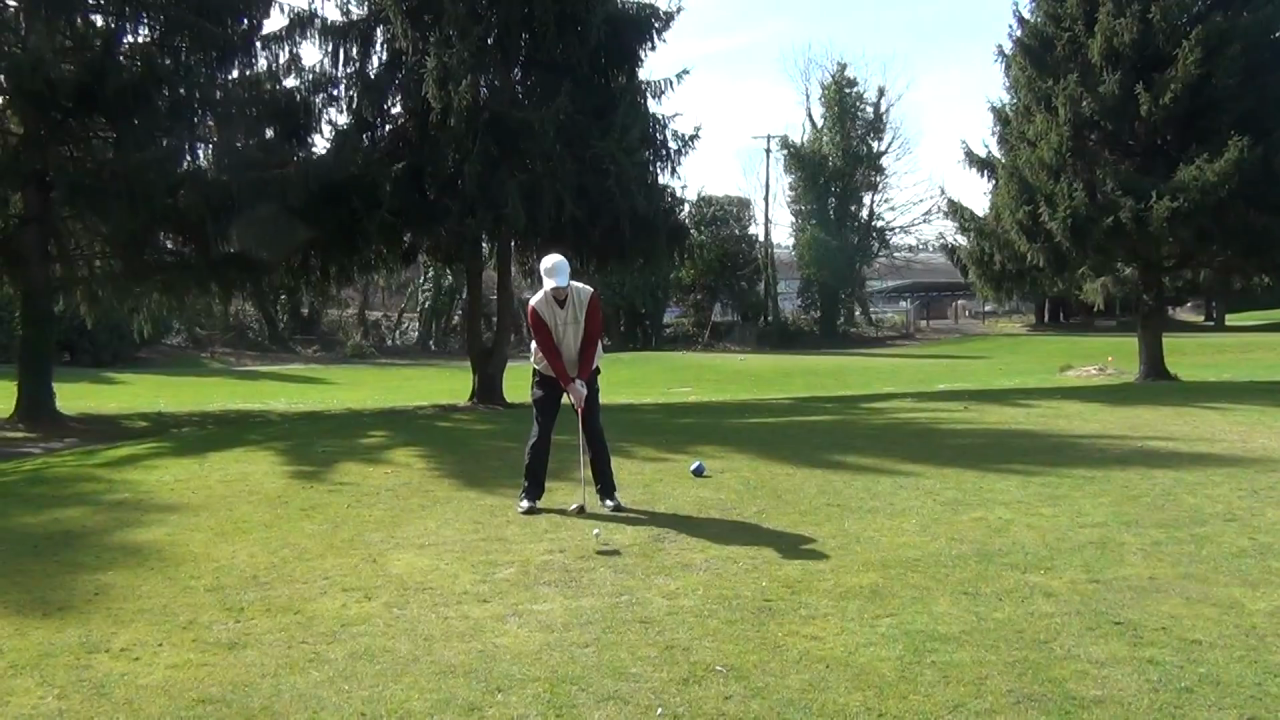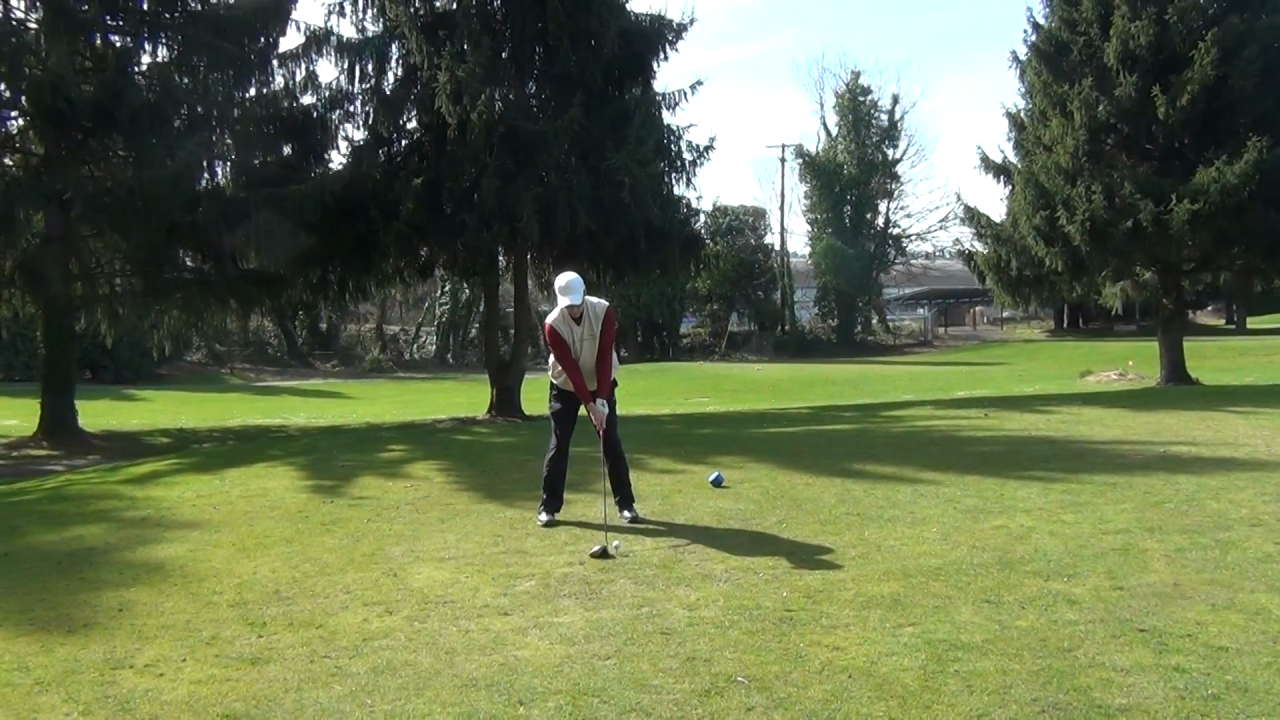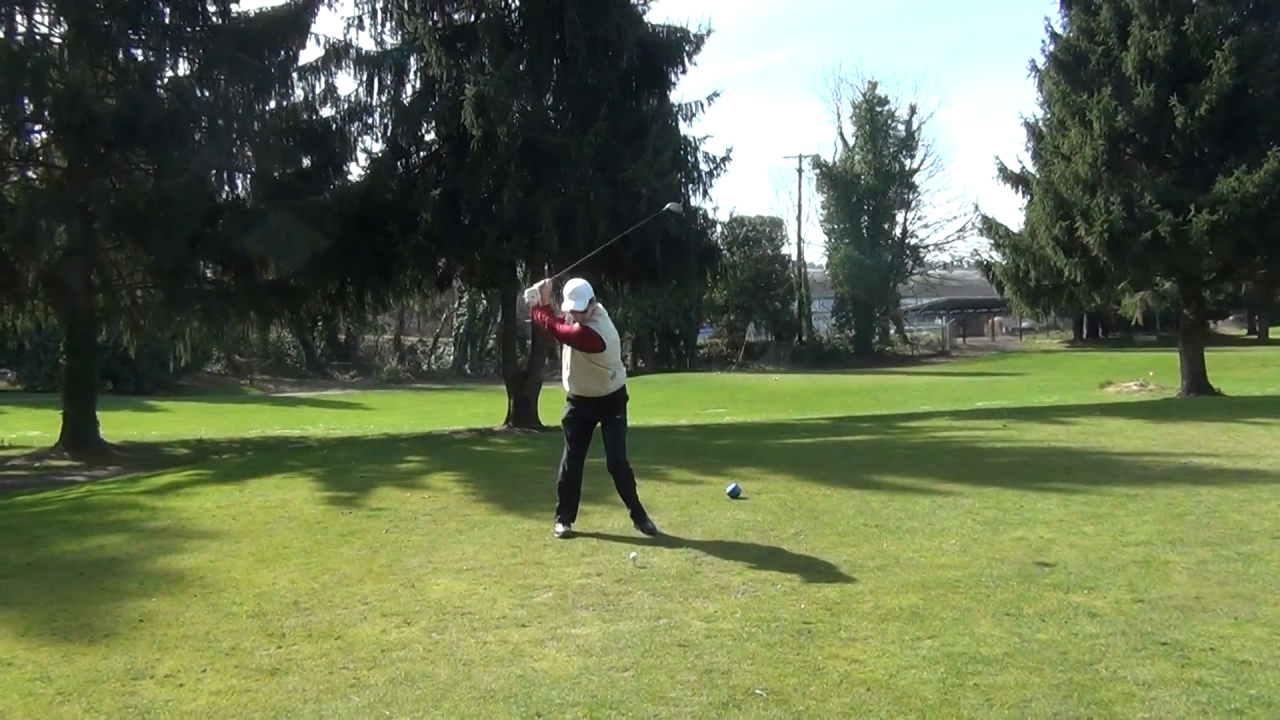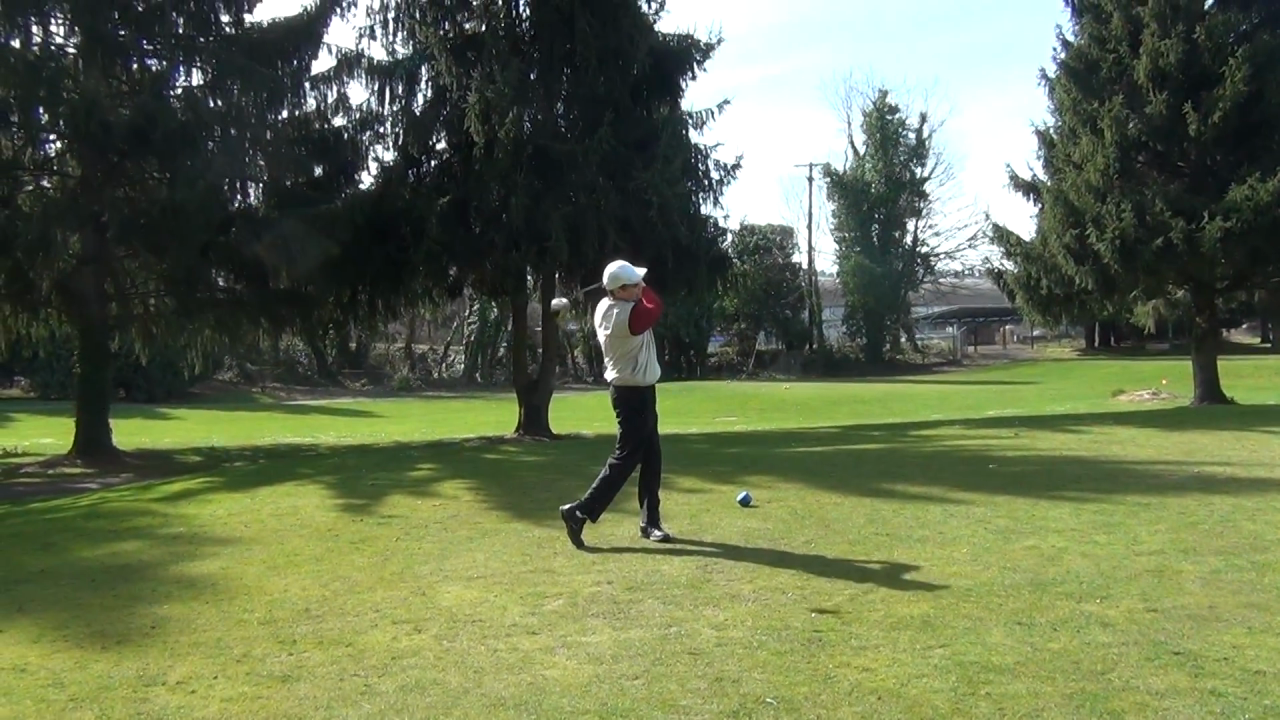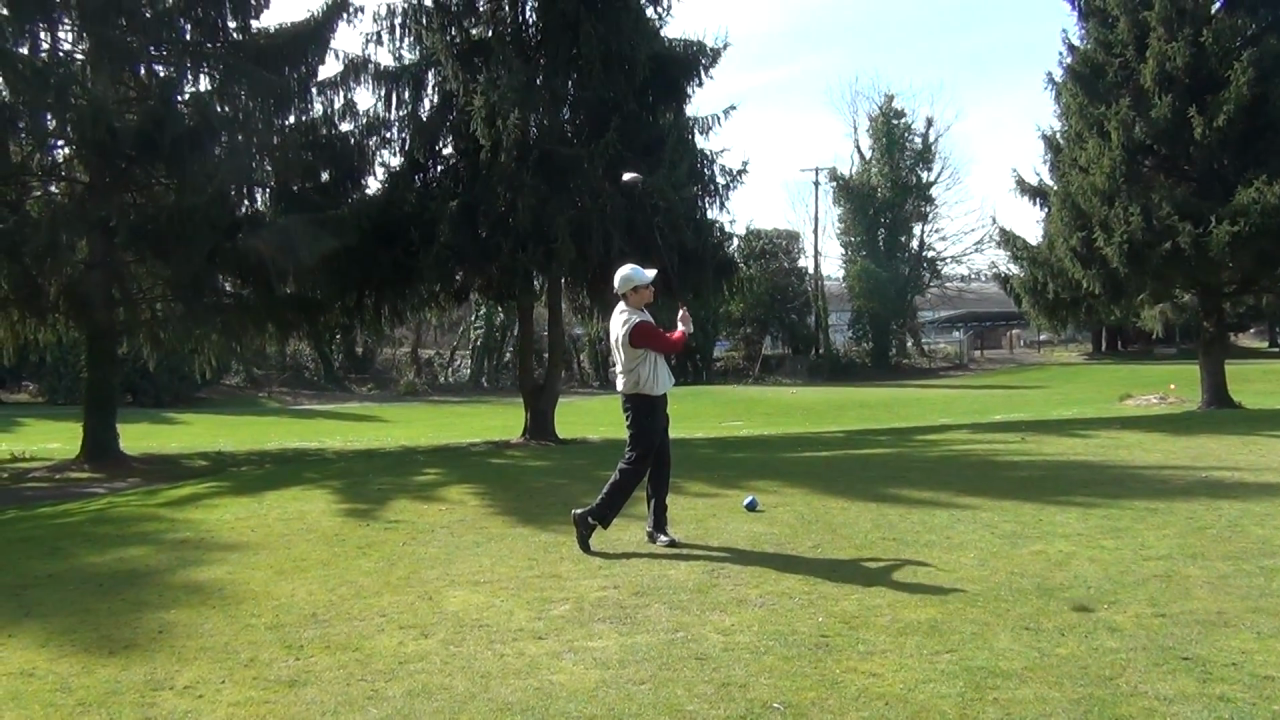
dt=1s
person 1, frame 1
left shoulder: (588, 297)
right shoulder: (536, 306)
left elbow: (591, 341)
right elbow: (549, 351)
left wrist: (580, 380)
right wrist: (568, 385)
left hip: (584, 373)
right hip: (548, 374)
left knee: (593, 430)
right knee: (541, 431)
left ankle: (607, 492)
right ankle: (530, 493)
person 1, frame 2
left shoulder: (603, 311)
right shoulder: (553, 324)
left elbow: (604, 358)
right elbow: (570, 368)
left wrist: (601, 399)
right wrist: (589, 405)
left hip: (601, 385)
right hip: (565, 388)
left knee: (612, 443)
right knee: (559, 445)
left ankle: (625, 503)
right ankle: (549, 506)
person 1, frame 3
left shoulder: (593, 333)
right shoulder: (577, 316)
left elbow: (555, 328)
right elbow: (559, 326)
left wrist: (535, 305)
right wrist: (544, 301)
left hip: (610, 400)
right hip: (579, 399)
left knee: (616, 460)
right knee: (571, 459)
left ankle: (638, 514)
right ankle: (564, 517)
person 1, frame 4
left shoulder: (605, 307)
right shoulder: (630, 315)
left elbow: (645, 305)
right elbow: (655, 307)
left wrist: (637, 285)
right wrist: (642, 288)
left hip: (632, 389)
right hip: (633, 393)
left knee: (651, 457)
right knee: (625, 458)
left ankle: (650, 521)
right ankle: (579, 512)
person 1, frame 5
left shoulder: (629, 312)
right shoulder: (636, 325)
left elbow: (659, 341)
right elbow: (670, 346)
left wrist: (678, 327)
right wrist: (683, 328)
left hip: (650, 397)
right hip: (643, 400)
left knee: (660, 463)
right knee: (635, 464)
left ankle: (656, 526)
right ankle: (591, 516)
